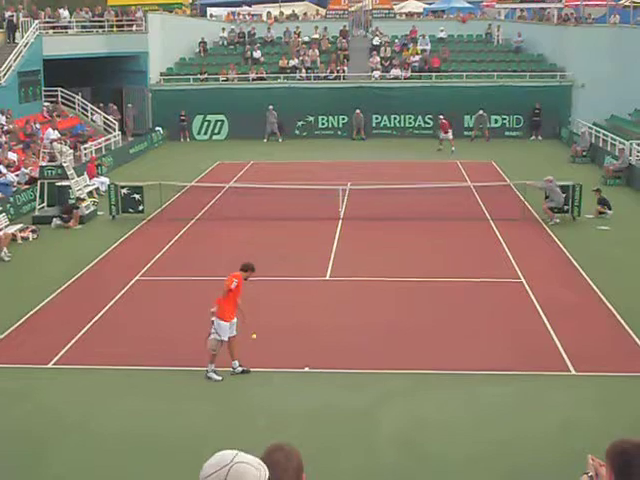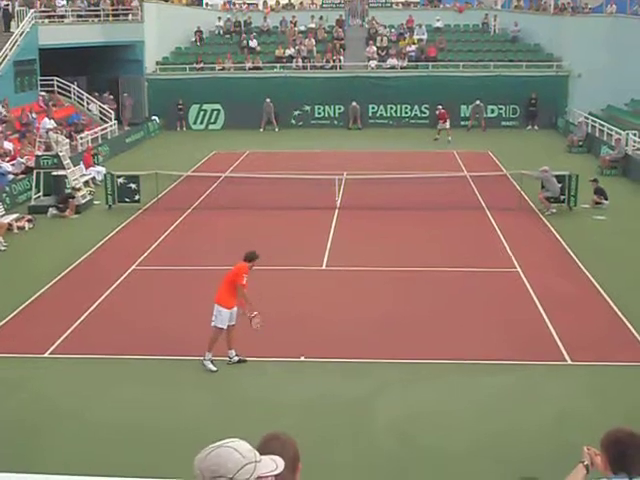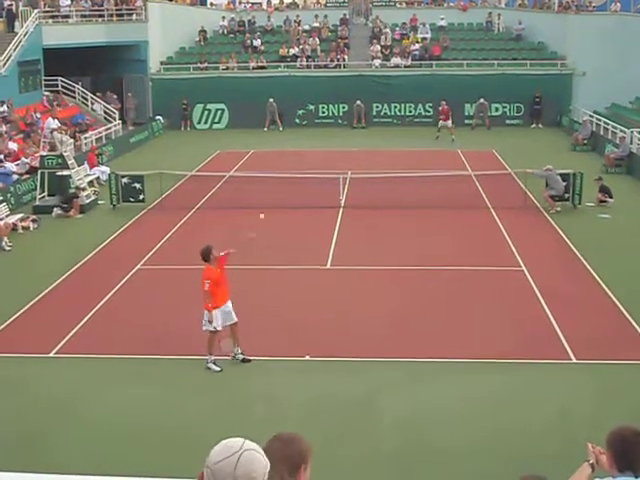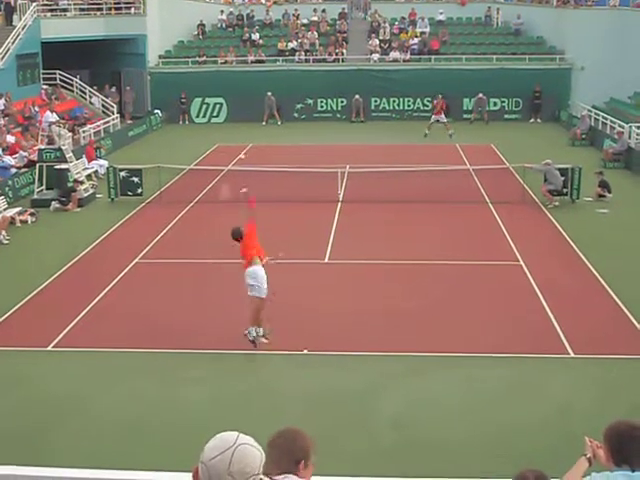
dt=1s
person 1, frame 1
left shoulder: (238, 279)
right shoulder: (236, 277)
right elbow: (224, 292)
left wrist: (241, 312)
right wrist: (216, 307)
left hip: (230, 316)
right hip: (222, 316)
left knee: (231, 339)
right knee: (218, 343)
left ankle: (235, 367)
right ankle: (210, 371)
person 1, frame 2
left shoulder: (241, 268)
right shoulder: (243, 269)
left elbow: (241, 290)
right elbow: (239, 290)
left wrist: (248, 304)
right wrist: (244, 308)
left hip: (230, 303)
right hip: (223, 303)
left knee: (230, 328)
right knee: (218, 330)
left ankle: (232, 356)
right ankle: (207, 359)
person 1, frame 3
left shoulder: (220, 260)
right shoulder: (208, 274)
left elbow: (229, 252)
right elbow: (206, 294)
right wrist: (210, 313)
left hip: (226, 302)
right hip: (215, 306)
left knee: (234, 324)
right knee: (214, 332)
left ankle: (237, 352)
right ankle: (210, 361)
person 1, frame 4
left shoulder: (243, 245)
right shoulder: (249, 238)
right elbow: (251, 214)
left wrist: (262, 261)
right wrist: (248, 197)
left hip: (253, 271)
right hip: (256, 271)
left knee: (260, 301)
right knee: (259, 301)
left ankle: (259, 331)
right ankle: (252, 330)
